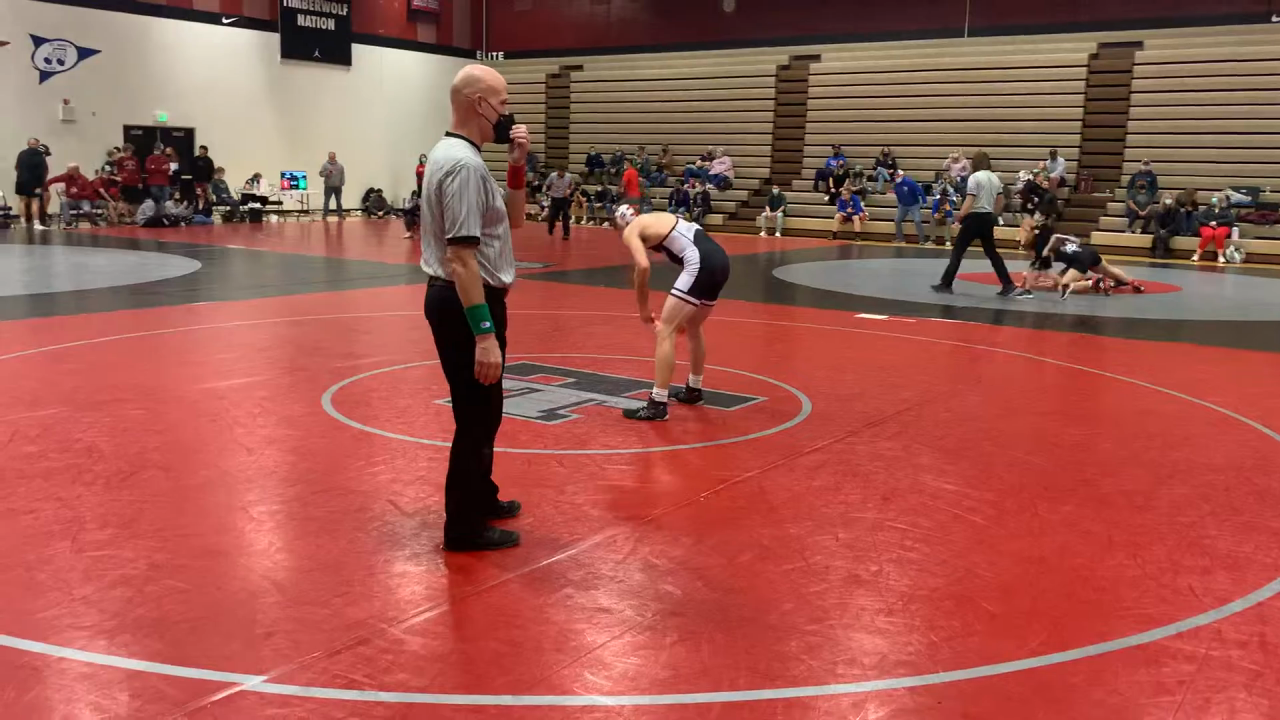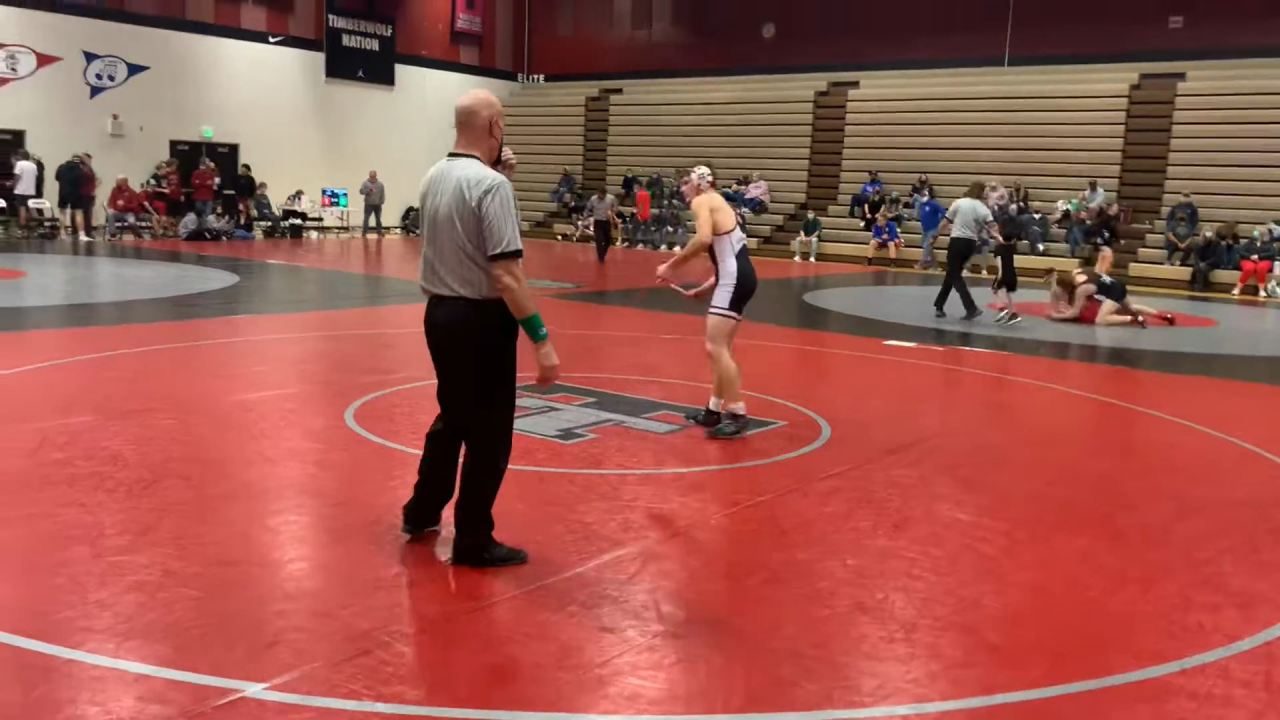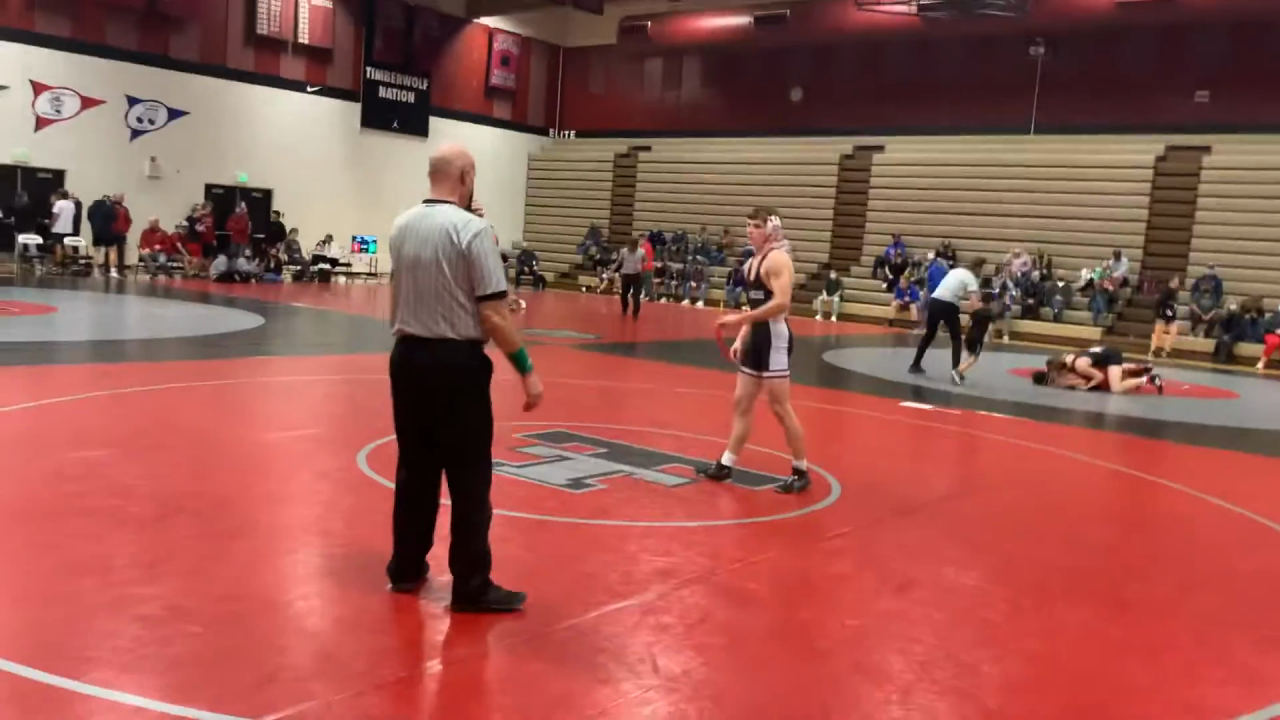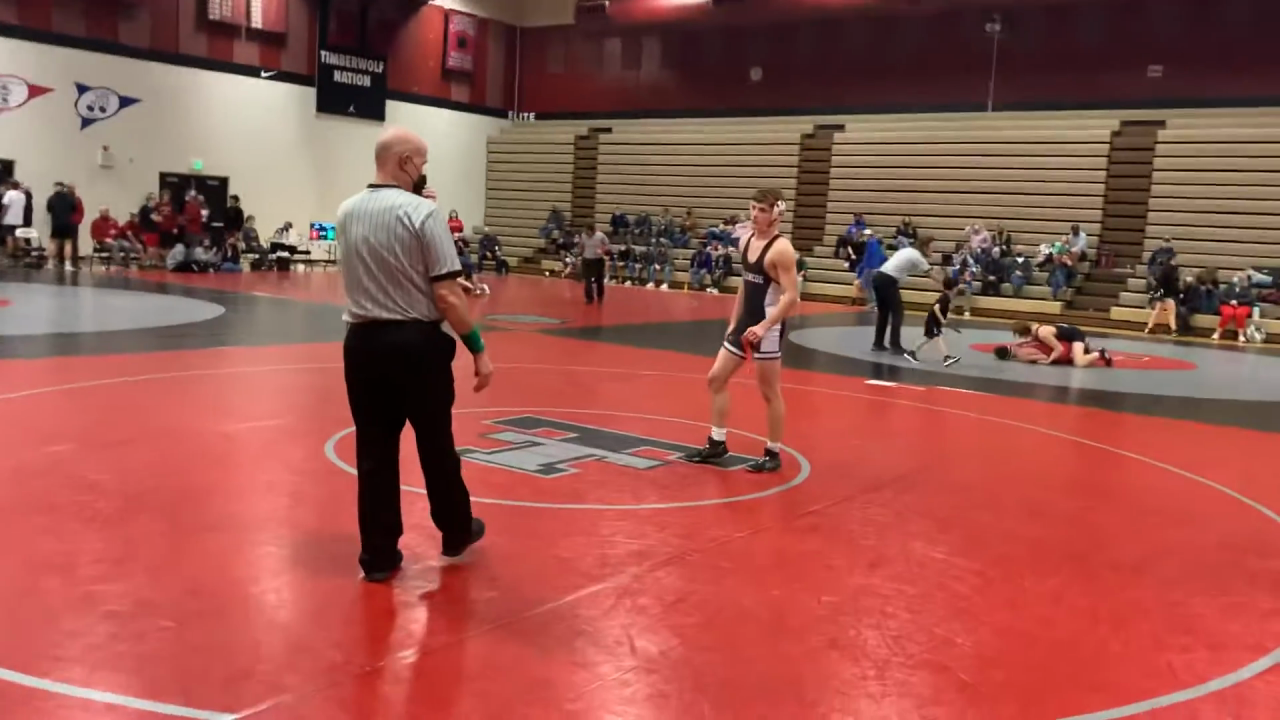
dt=0.5s
person 1, frame 1
left shoulder: (456, 155)
right shoulder: (464, 164)
left elbow: (511, 219)
right elbow: (460, 257)
left wrist: (517, 165)
right wrist: (484, 334)
left hip: (460, 300)
right hip: (466, 304)
left knee: (482, 411)
right knee: (477, 414)
left ankle: (479, 497)
right ankle: (465, 525)
person 1, frame 2
left shoulder: (433, 178)
right shoulder: (490, 184)
right elbow: (507, 274)
right wrist: (541, 339)
left hip: (439, 312)
right hip: (480, 321)
left knee: (451, 418)
right knee: (488, 434)
left ankle: (423, 511)
right ankle: (473, 540)
person 1, frame 3
left shoulder: (402, 226)
right shoulder: (472, 229)
right elbow: (492, 313)
right wrist: (526, 370)
left hip: (408, 356)
right hip: (456, 361)
left knee: (415, 467)
right knee: (469, 476)
left ankle: (406, 567)
right ankle: (471, 584)
person 1, frame 4
left shoulder: (347, 213)
right shoulder: (423, 212)
right elbow: (446, 293)
right wrist: (478, 349)
left hip: (363, 342)
right hip: (417, 342)
left knee: (374, 452)
right knee: (437, 446)
left ankle: (378, 555)
right ankle: (456, 532)
person 2, frame 1
left shoulder: (630, 230)
right shoulder: (657, 221)
left elbow: (643, 267)
left wrist: (643, 308)
left hip: (702, 264)
right hip: (718, 260)
left knee: (664, 331)
right knee: (691, 327)
left ankle: (658, 404)
right ankle: (694, 390)
person 2, frame 2
left shoulder: (702, 201)
right shoulder: (717, 204)
left elbow: (704, 239)
left wrist: (672, 265)
right wrist: (704, 287)
left hip: (733, 280)
right hip: (738, 276)
left knee: (715, 348)
right knee: (719, 348)
left ankle: (738, 415)
right ankle: (715, 410)
person 2, frame 3
left shoulder: (777, 259)
right shoulder: (752, 262)
left elbow: (782, 302)
left wrist: (741, 319)
right wrist: (740, 339)
left hip: (774, 339)
right hip: (756, 340)
left knee: (780, 409)
right knee: (741, 404)
left ankle: (800, 471)
right ankle: (725, 464)
person 2, frame 4
left shoulder: (781, 249)
right shoulder: (746, 241)
left elbow: (791, 296)
left wrist: (764, 326)
right wrist: (733, 322)
left hip: (767, 326)
right hip: (744, 322)
left knee: (769, 391)
right knee: (716, 379)
left ankle: (773, 454)
right ankle: (717, 444)
